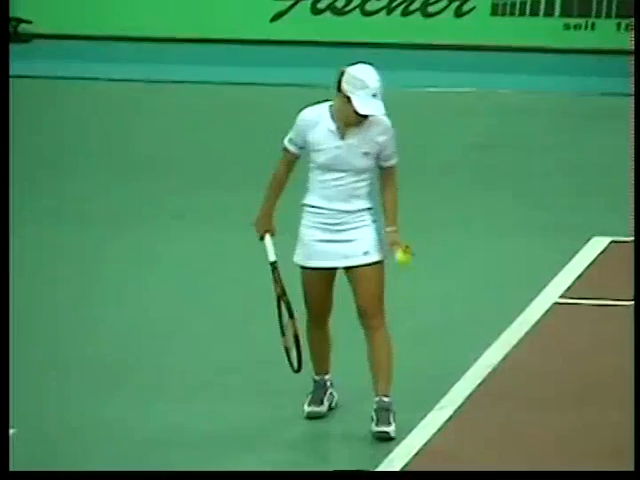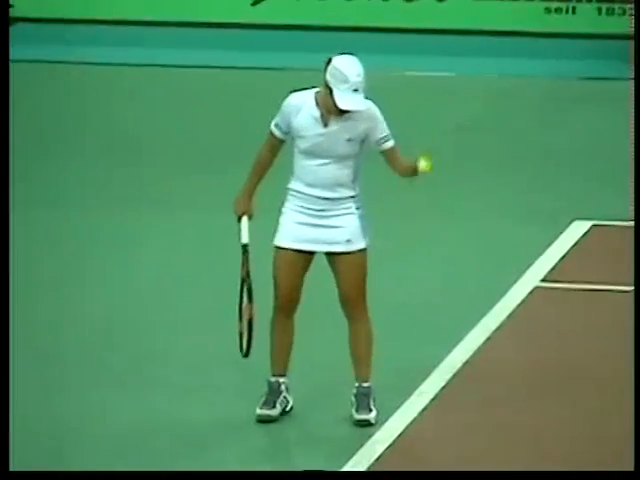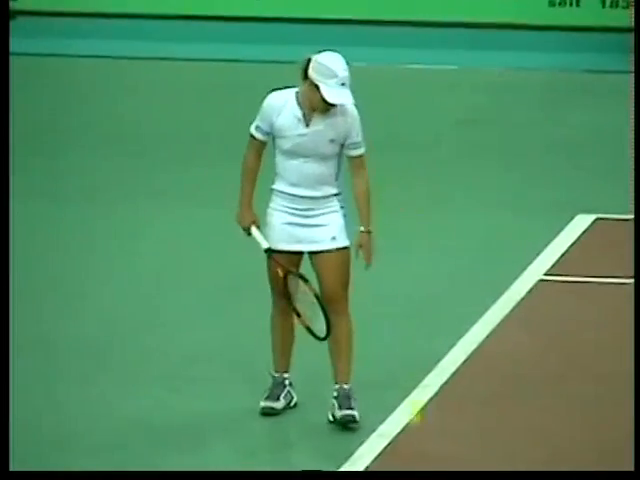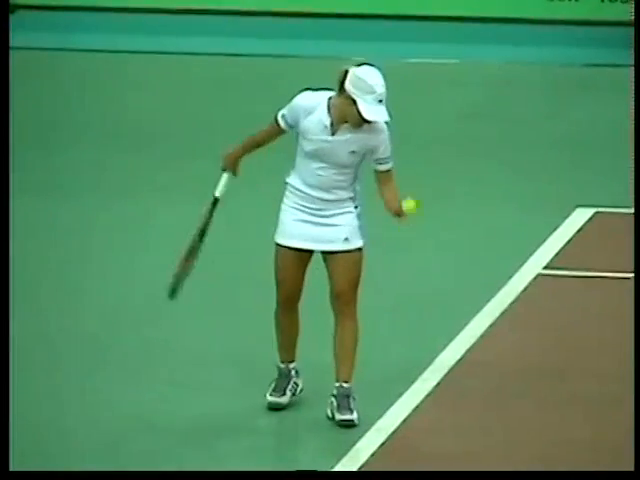
dt=0.5s
person 1, frame 1
left shoulder: (382, 127)
right shoulder: (309, 119)
left elbow: (388, 180)
right elbow: (285, 165)
left wrist: (392, 229)
right wrist: (266, 213)
left hip: (361, 230)
right hip: (316, 229)
left knee: (373, 317)
right knee: (317, 316)
left ankle: (383, 404)
right ankle: (323, 384)
person 1, frame 2
left shoulder: (367, 114)
right shoulder: (294, 104)
left elbow: (397, 160)
right elbow: (270, 148)
left wrist: (413, 169)
right wrist: (247, 195)
left hip: (343, 217)
right hip: (298, 214)
left knee: (355, 306)
right knee: (284, 305)
left ankle: (363, 389)
right ankle: (277, 387)
person 1, frame 3
left shoulder: (347, 115)
right shoulder: (275, 105)
left elbow: (359, 172)
right elbow: (253, 152)
left wrist: (365, 227)
right wrist: (245, 205)
left hip: (327, 216)
right hip: (284, 215)
left knee: (336, 304)
right knee: (283, 302)
left ankle: (342, 392)
right ankle: (281, 382)
person 1, frame 4
left shoulder: (376, 132)
right shoulder: (306, 104)
left elbow: (385, 181)
right elbow: (273, 130)
left wrist: (396, 206)
right wrist: (238, 153)
left hip: (342, 219)
right hip: (297, 213)
left knee: (344, 304)
right knee: (287, 300)
left ankle: (343, 391)
right ankle: (286, 372)
